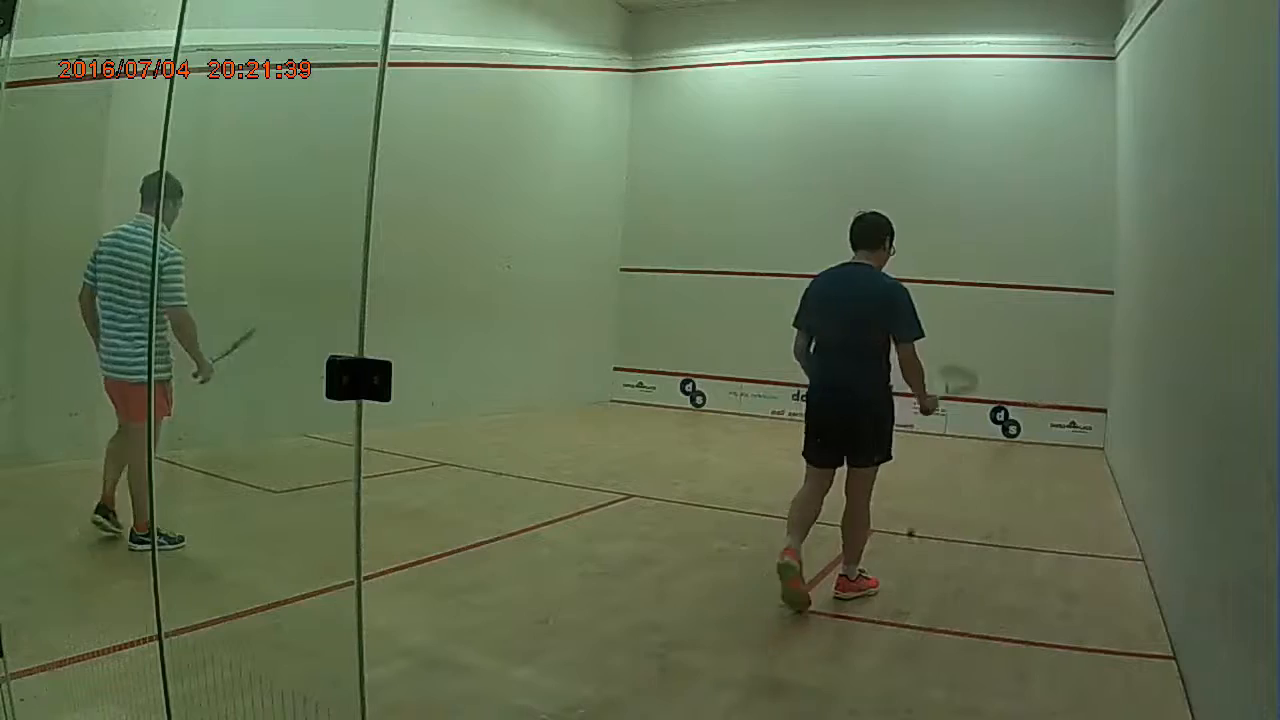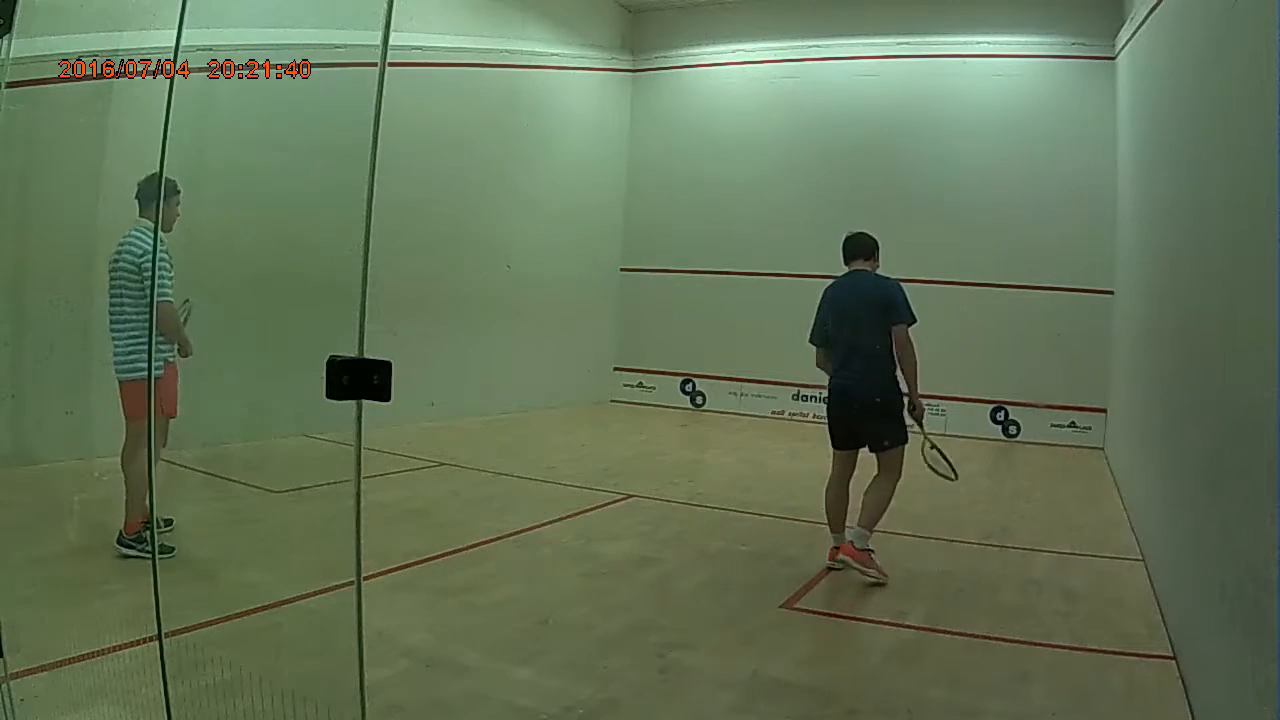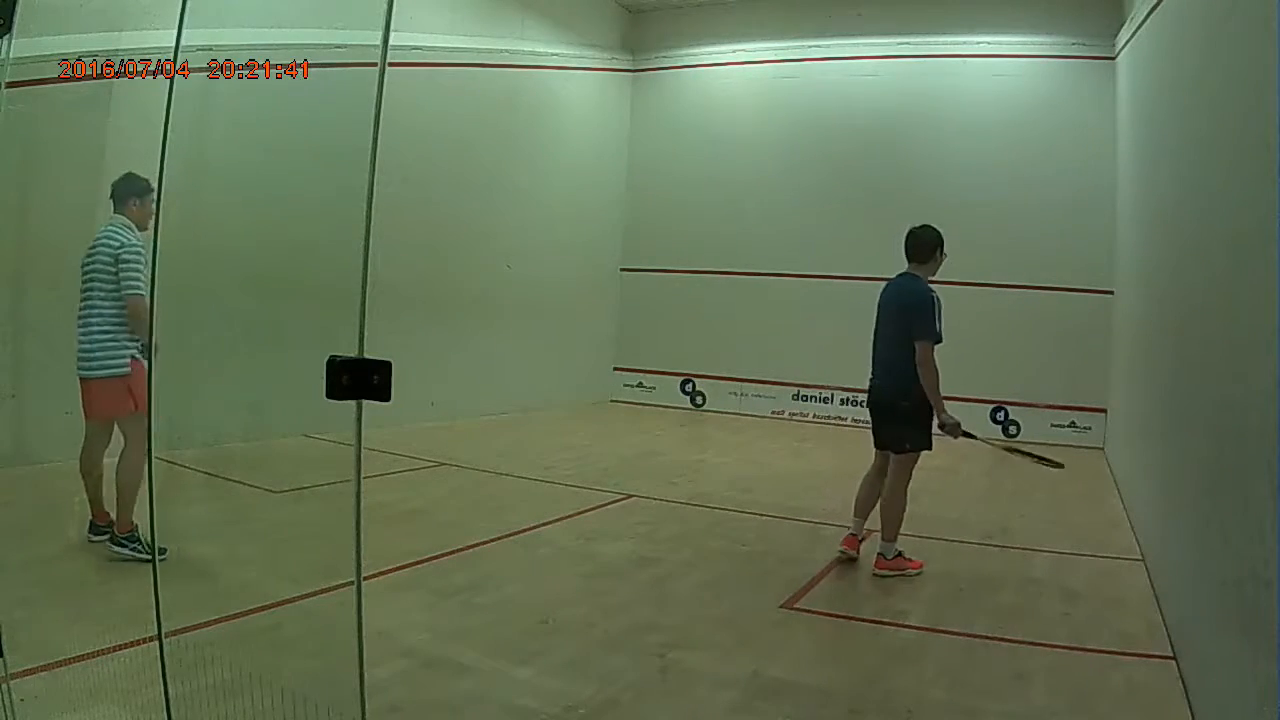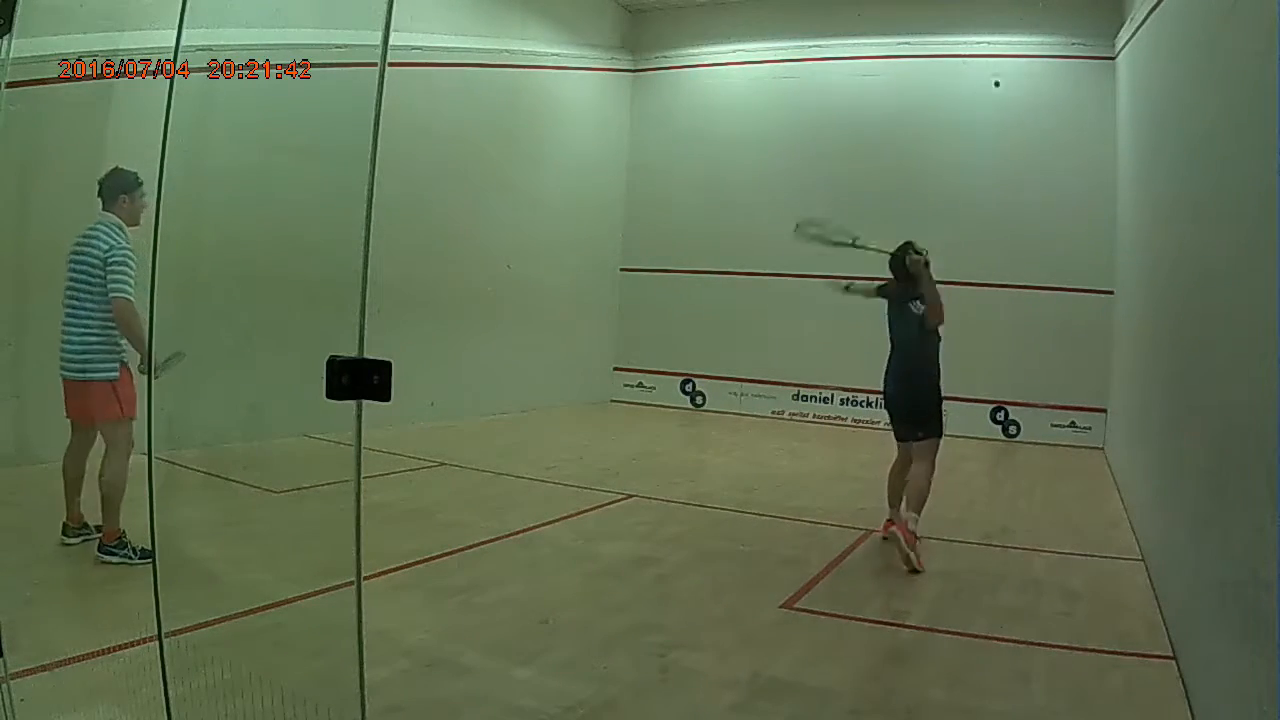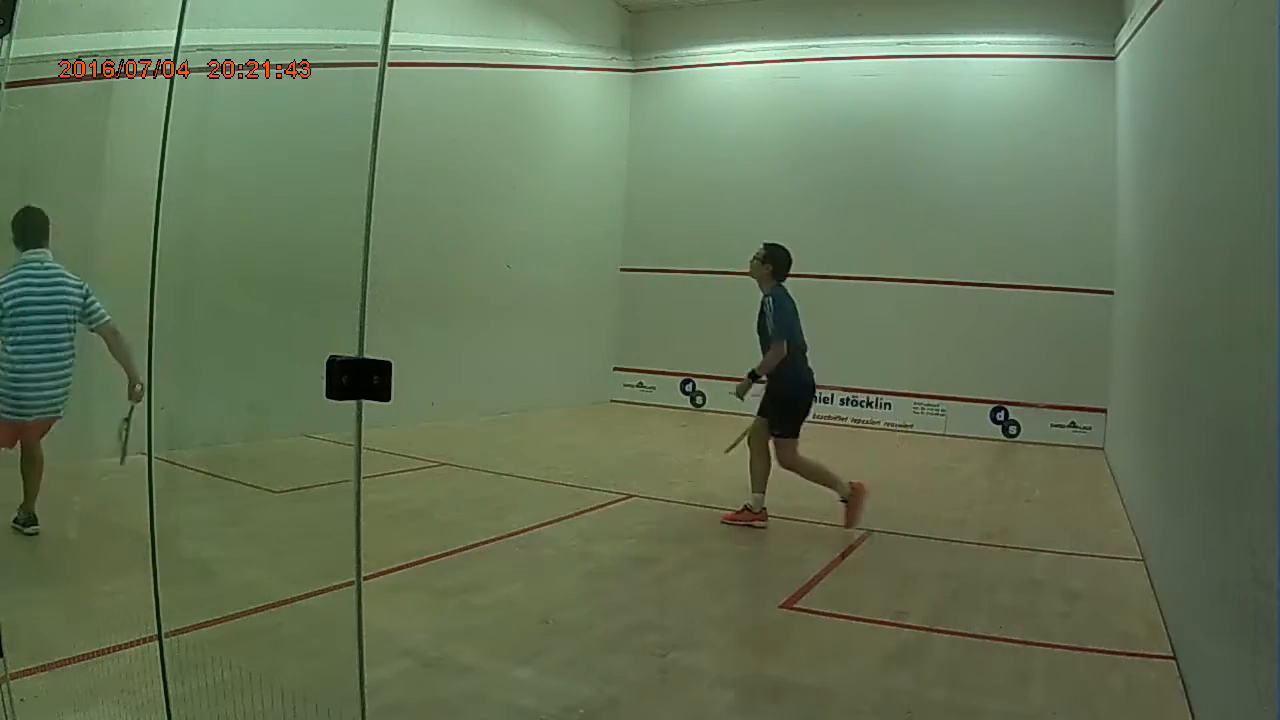
dt=1s
person 1, frame 1
left shoulder: (108, 241)
right shoulder: (166, 252)
left elbow: (86, 298)
right elbow: (178, 317)
right wrist: (201, 361)
left hip: (113, 360)
right hip: (146, 364)
left knee: (126, 431)
right knee: (142, 444)
left ankle: (106, 504)
right ankle: (143, 530)
person 1, frame 2
left shoulder: (125, 244)
right shoulder: (152, 248)
right elbow: (163, 310)
left wrist: (171, 338)
right wrist: (184, 342)
left hip: (129, 359)
right hip: (151, 361)
left knee: (136, 441)
right knee: (150, 445)
left ankle: (141, 516)
right ankle: (131, 532)
person 1, frame 3
left shoulder: (97, 244)
right shoulder: (129, 243)
right elbow: (135, 305)
right wrist: (149, 342)
left hip: (90, 358)
right hip: (119, 359)
left knee: (95, 441)
right knee: (137, 441)
left ankle: (99, 520)
right ankle: (124, 531)
person 1, frame 4
left shoulder: (84, 240)
right shoulder: (117, 246)
right elbow: (122, 309)
right wrist: (146, 352)
left hip: (74, 360)
right hip: (103, 364)
left knee: (80, 441)
right knee: (119, 447)
left ankle: (73, 523)
right ankle: (112, 540)
person 1, frame 5
right shoulder: (73, 285)
right elbow: (112, 334)
right wrist: (134, 378)
right hip: (52, 397)
right knee: (32, 446)
right ankle: (28, 514)
person 2, frame 1
left shoulder: (821, 283)
right shoulder: (891, 291)
left elbow: (800, 348)
right elbow: (907, 358)
right wrist: (923, 398)
left hip: (822, 400)
right hip: (867, 404)
left knee: (814, 484)
right knee: (858, 494)
left ankle: (791, 552)
right ankle: (850, 577)
person 2, frame 2
left shoulder: (830, 293)
right shoulder: (888, 289)
left elbow: (822, 360)
right elbow: (902, 344)
right wrist: (914, 394)
left hip: (840, 393)
right hip: (878, 393)
left knee: (840, 471)
right knee: (889, 472)
left ankle: (837, 547)
right ankle: (858, 544)
person 2, frame 3
left shoulder: (890, 288)
right shoulder: (925, 297)
right elbow: (924, 360)
right wrist: (941, 411)
left hip: (880, 392)
right hip: (908, 398)
left knee: (880, 467)
right knee: (898, 477)
left ankle: (853, 536)
right ankle: (888, 555)
person 2, frame 4
left shoulder: (896, 291)
right shoulder: (912, 305)
left elbow: (876, 290)
right elbow: (936, 319)
left wrist: (853, 287)
right wrist: (924, 275)
left hip: (897, 391)
right hip: (920, 394)
left knee: (905, 459)
right knee: (924, 462)
left ankle: (893, 520)
right ankle: (908, 527)
person 2, frame 5
left shoulder: (772, 301)
right shoulder: (778, 298)
left elbow: (778, 350)
left wrist: (750, 378)
left hip: (791, 387)
right hip: (785, 384)
left knee: (788, 458)
right knee: (756, 438)
left ankle: (848, 491)
right ankle: (756, 508)
